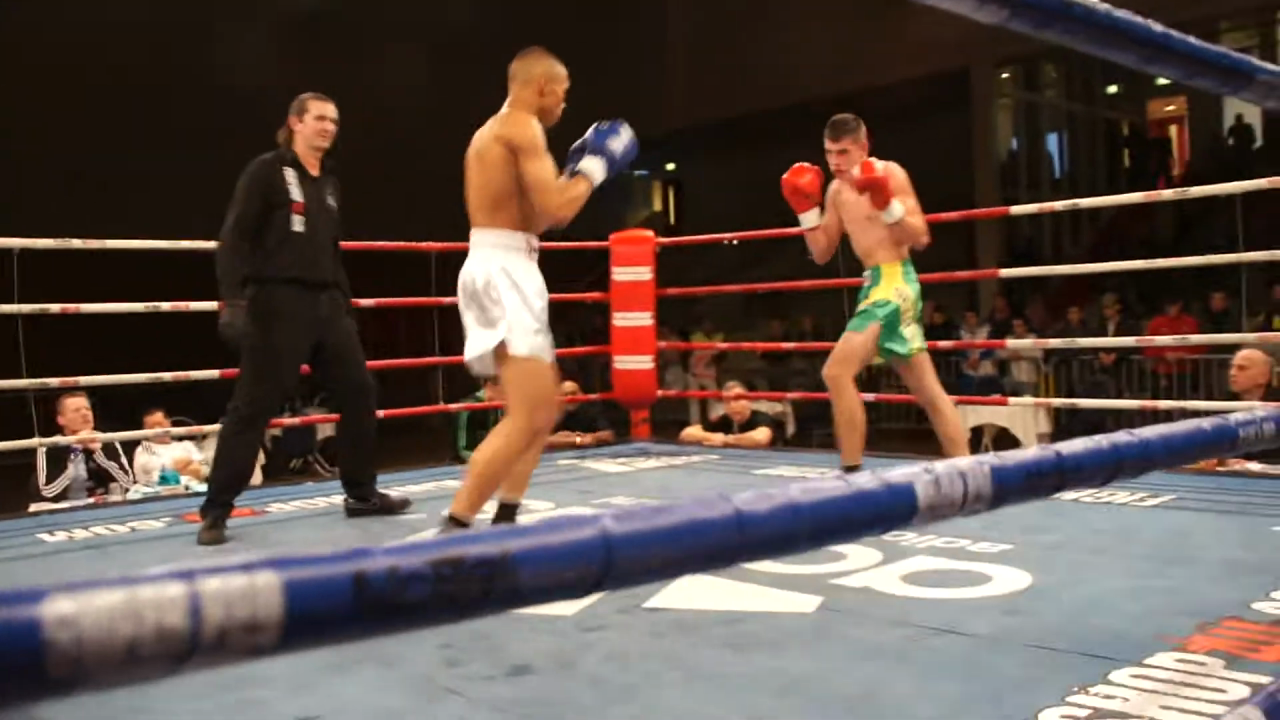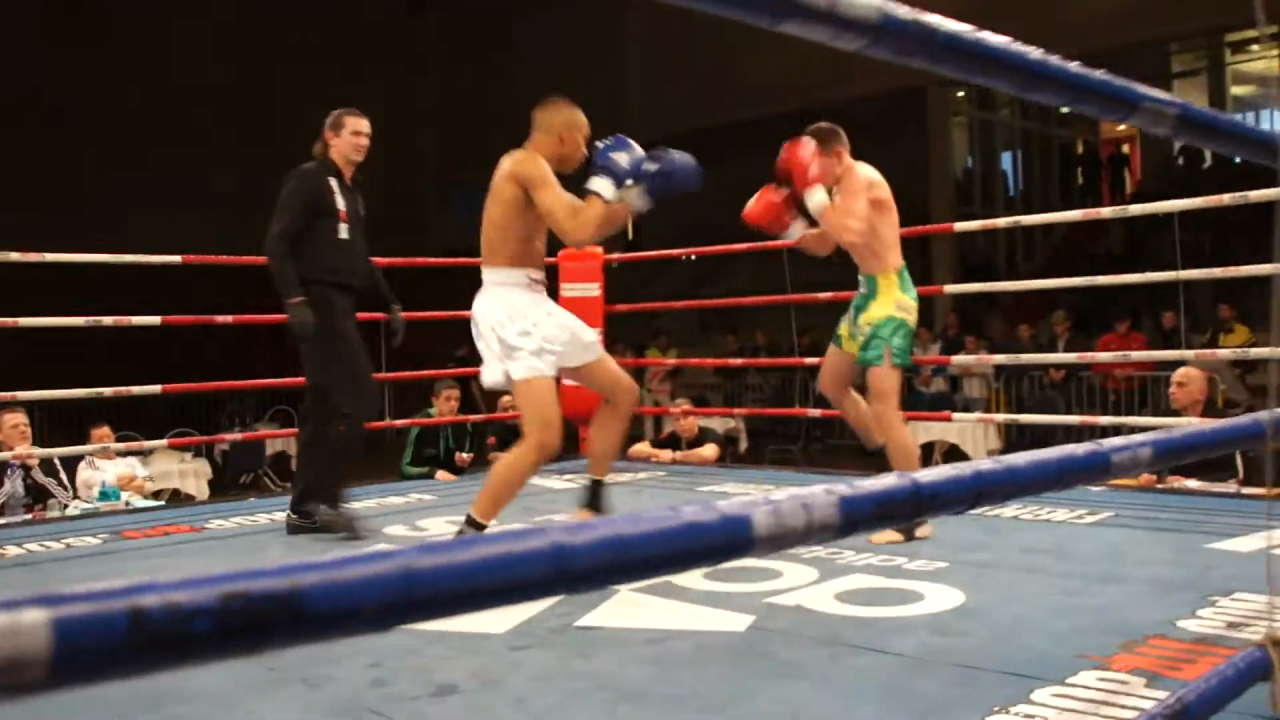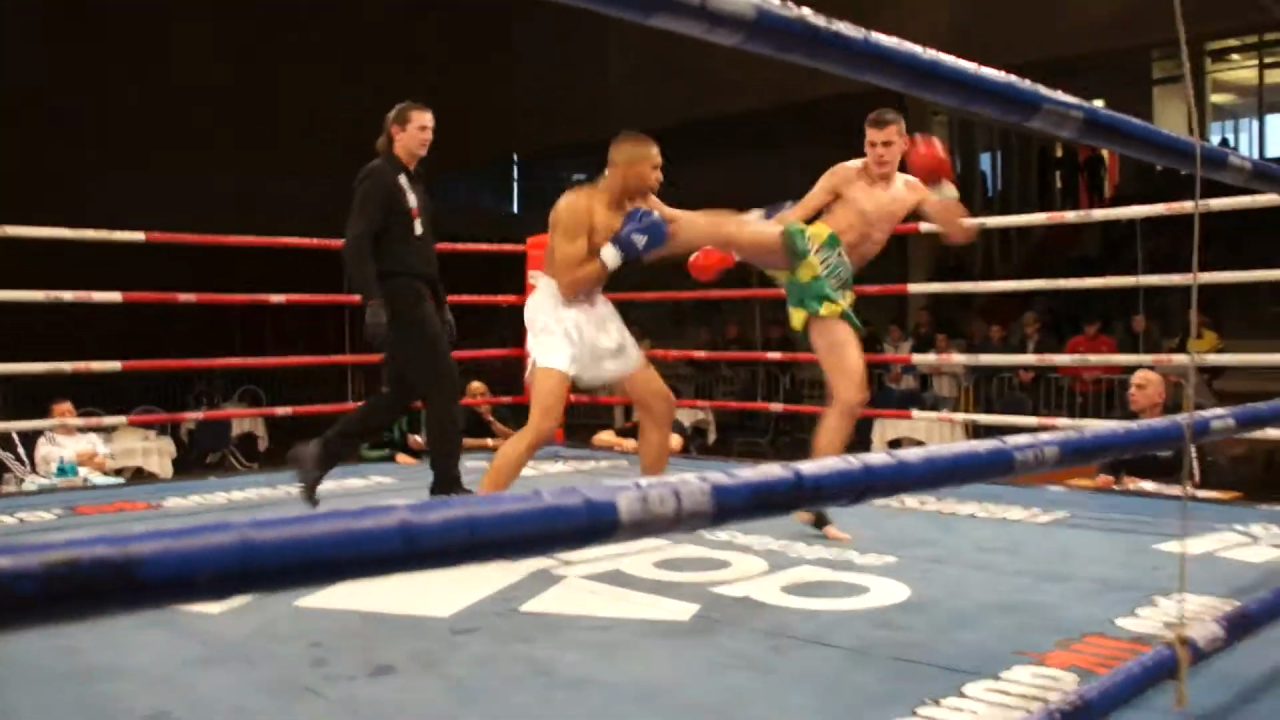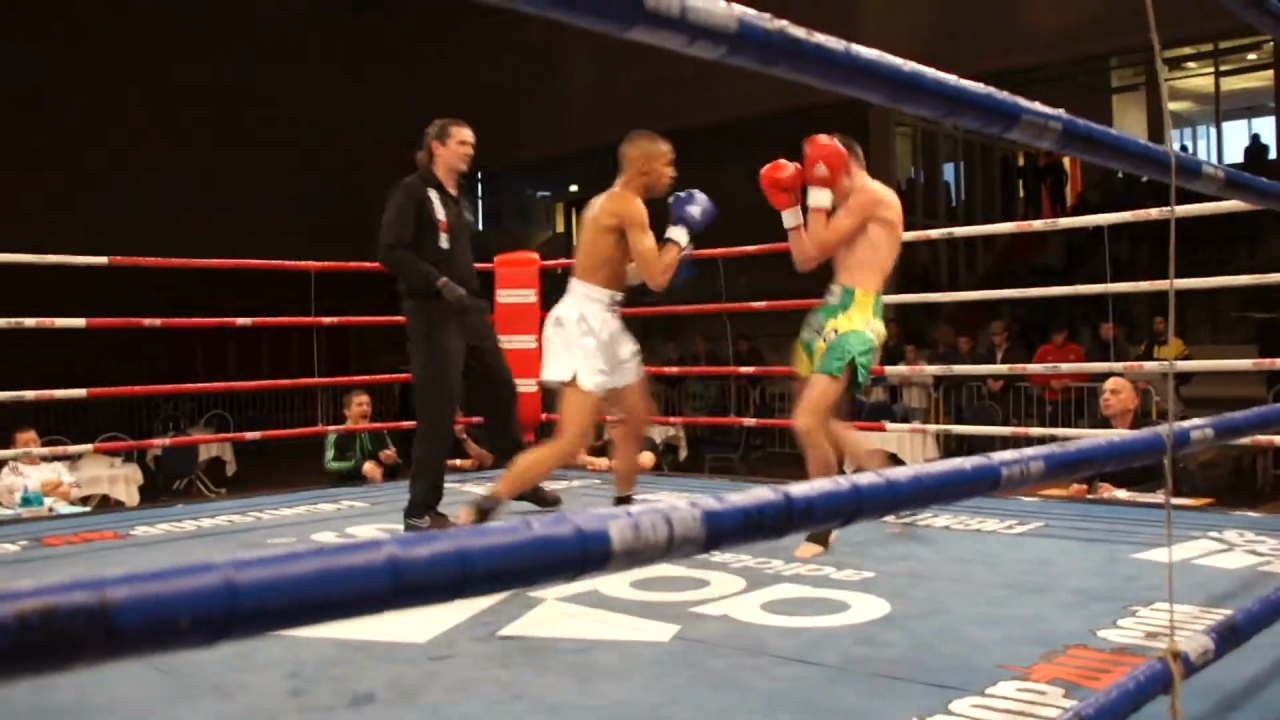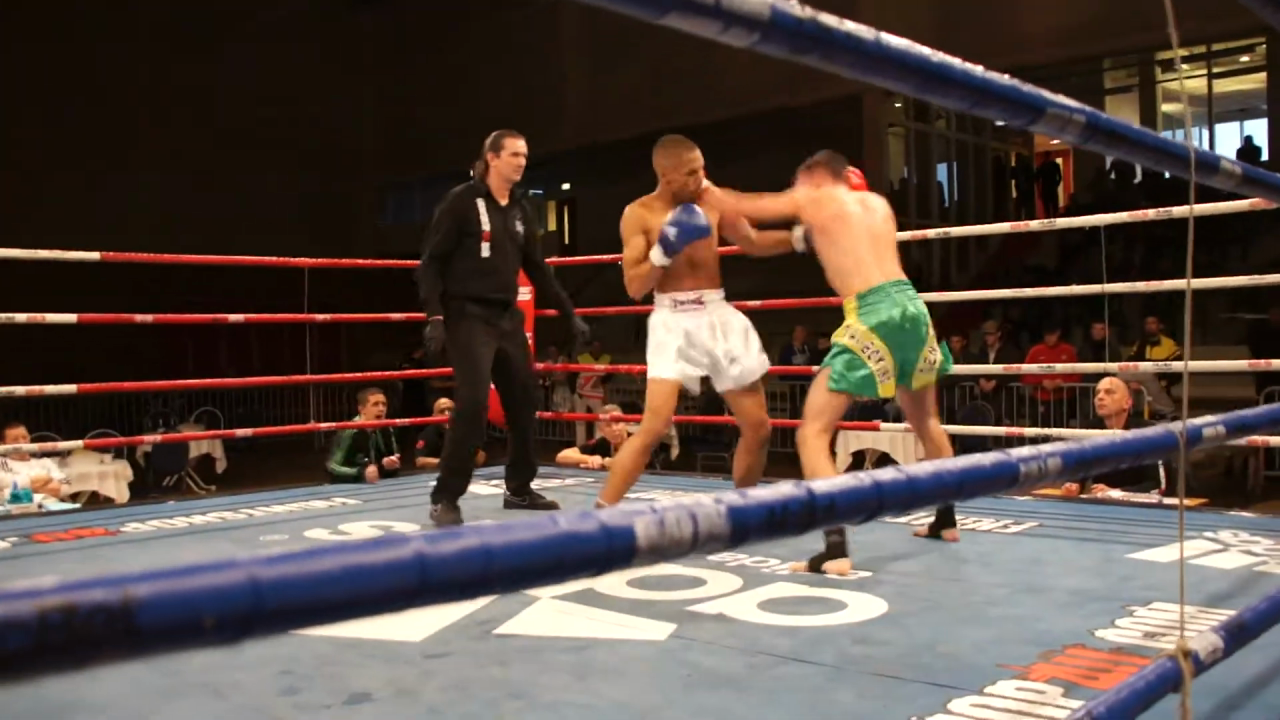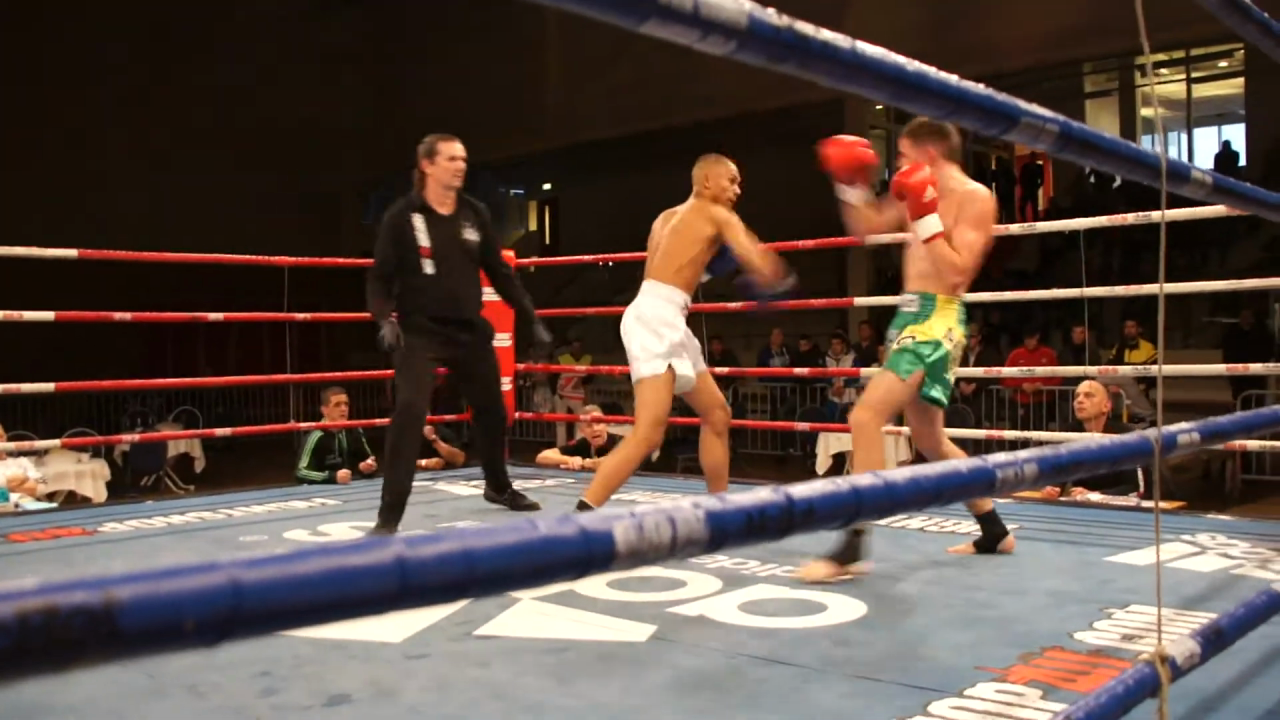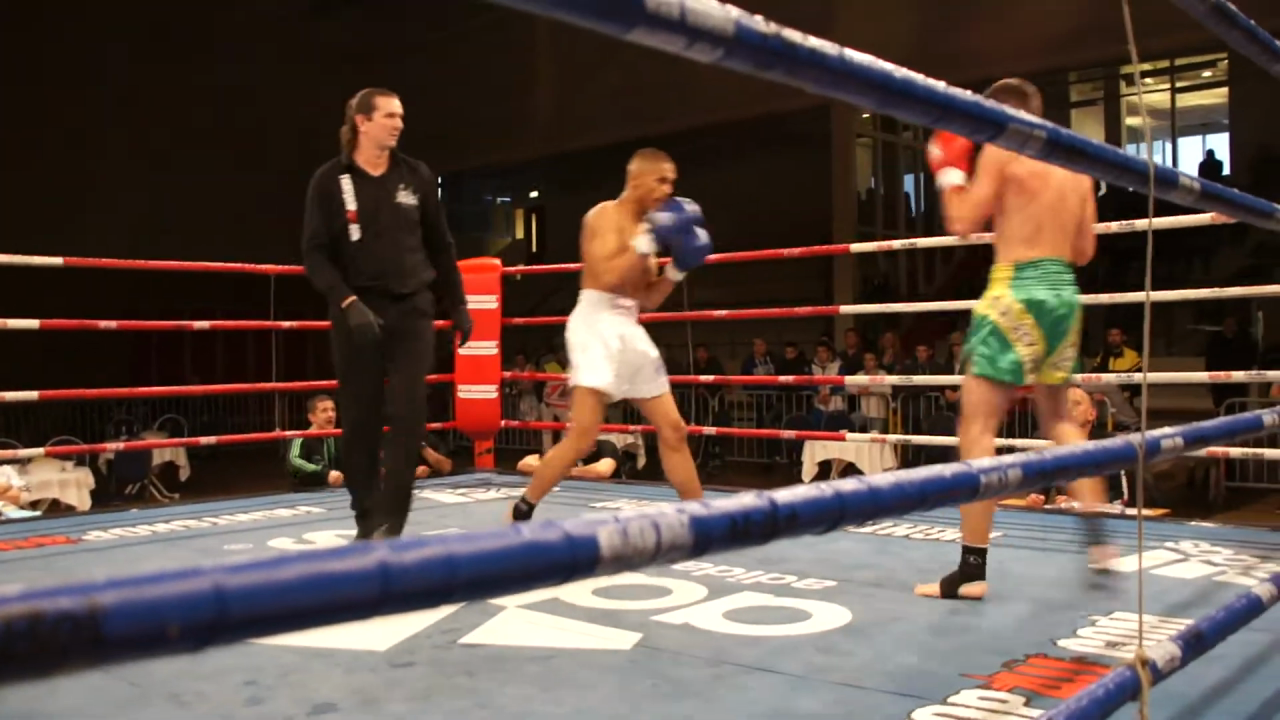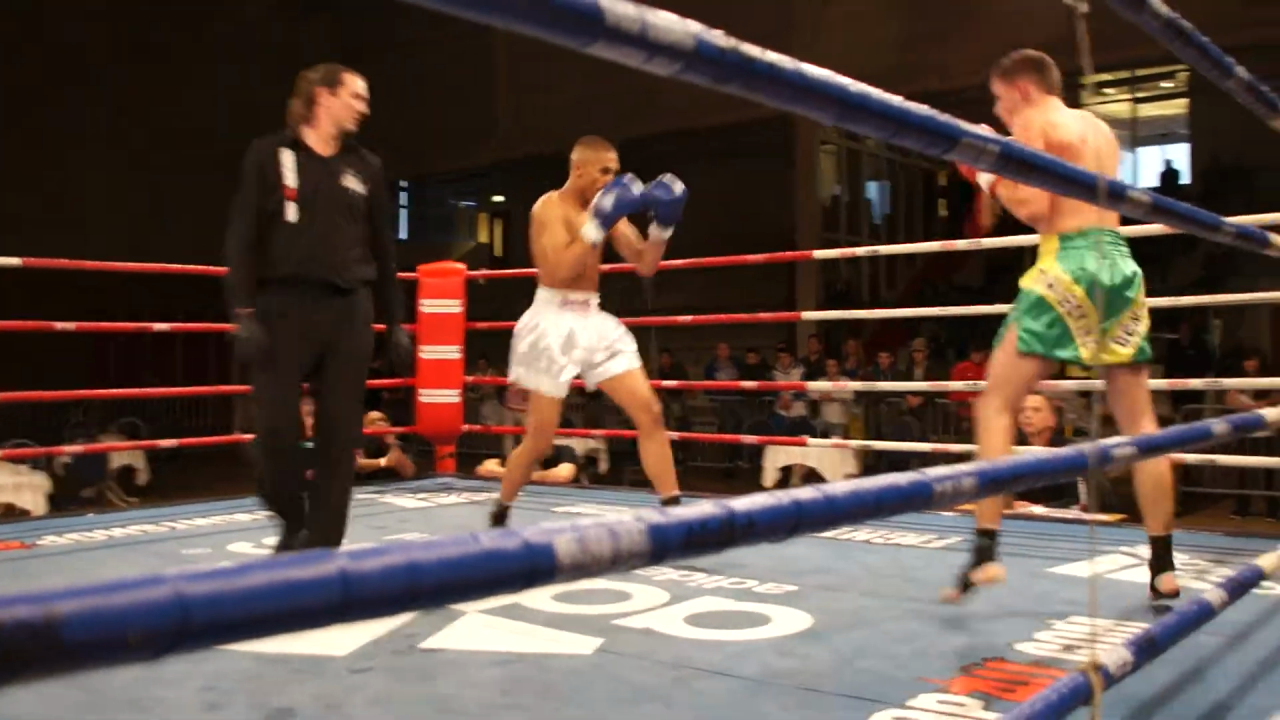
dt=0.4s
person 1, frame 1
left shoulder: (890, 175)
right shoulder: (836, 189)
left elbow: (920, 237)
right elbow: (821, 254)
left wrist: (886, 202)
right wrist: (806, 208)
left hip: (893, 284)
right hip: (878, 285)
left knee: (836, 374)
right knee: (929, 392)
person 1, frame 2
left shoulder: (864, 180)
right shoulder: (839, 186)
left elbow: (849, 235)
right elbow: (822, 245)
left wrist: (813, 190)
right wrist: (784, 220)
left hip: (889, 293)
right hip: (869, 293)
left knee: (884, 405)
right knee: (830, 384)
left ankle: (913, 517)
right ankle: (888, 458)
person 1, frame 3
left shoulder: (914, 189)
right shoulder: (845, 173)
left elbow: (960, 234)
right elbow: (797, 216)
left wrist: (939, 181)
right wrist: (726, 247)
left hip: (832, 292)
right hip: (813, 253)
left knee: (849, 397)
right knee: (742, 237)
left ankle: (813, 504)
person 1, frame 4
left shoulder: (871, 193)
right shoulder: (847, 200)
left elbow: (816, 248)
right elbow: (804, 261)
left wrist: (821, 186)
right wrist: (789, 201)
left hip: (855, 315)
right hip: (834, 310)
left knee: (808, 423)
right knee: (821, 425)
left ankle: (820, 525)
person 1, frame 5
left shoulder: (811, 198)
right shoulder: (877, 203)
left elbow: (734, 206)
left wrist: (701, 188)
left hip: (868, 319)
right hip: (907, 305)
left knee: (811, 431)
right knee: (924, 421)
left ankle: (835, 548)
right ankle: (946, 518)
person 1, frame 6
left shoulder: (973, 198)
right shoulder: (925, 191)
left elbow: (956, 274)
right elbow: (864, 228)
left wrist: (924, 216)
right wrist: (848, 180)
left hip: (937, 324)
right hip: (914, 316)
left knee: (865, 421)
right knee: (929, 439)
left ankle: (851, 549)
right ankle: (994, 530)
person 1, frame 7
left shoulder: (1000, 148)
left elbow: (965, 224)
right elbow: (1084, 251)
left wrist: (950, 169)
left hip: (1016, 293)
right hip: (1060, 292)
left knee: (976, 430)
right knee: (1061, 425)
left ankle: (972, 569)
right ankle: (1097, 534)
person 1, frame 8
left shoulder: (1032, 124)
right shoulder: (1100, 128)
left elbow: (1034, 208)
left wrist: (988, 174)
left hip: (1069, 268)
right hip: (1119, 266)
left knee: (995, 407)
right knee: (1138, 425)
left ankle: (986, 553)
right ankle: (1163, 566)
person 2, frame 1
left shoulder: (329, 181)
right shoulder: (267, 172)
right elbow: (232, 239)
left wrist: (345, 306)
right wrist: (232, 301)
left hip: (325, 302)
right hip: (284, 302)
left knee: (359, 394)
right knee: (254, 405)
left ankle: (361, 493)
right ankle: (216, 511)
person 2, frame 2
left shoulder: (351, 190)
right shoulder: (308, 181)
right elbow: (277, 244)
left wrist: (390, 302)
right wrist: (295, 299)
left hip: (339, 303)
right hip: (316, 301)
left knee: (327, 405)
right knee: (358, 396)
left ankle: (306, 506)
right ankle: (325, 498)
person 2, frame 3
left shoulder: (410, 181)
right shoulder: (380, 177)
right elbow: (357, 246)
left wrist: (442, 304)
right wrist: (373, 303)
left hip: (416, 296)
right hip: (393, 296)
left knee: (402, 391)
right knee: (442, 385)
left ankle: (319, 452)
right ankle: (448, 486)
person 2, frame 4
left shoulder: (462, 197)
right shoulder: (412, 191)
right elbow: (391, 251)
right wrist: (438, 282)
left hip: (469, 311)
right hip: (431, 310)
left knee: (501, 395)
right knee: (440, 406)
left ankle: (523, 483)
right ankle: (421, 510)
person 2, frame 5
left shoulder: (521, 210)
right shoulder: (461, 201)
left elbow: (536, 268)
right elbow: (432, 262)
left wrist: (569, 313)
right wrist: (433, 315)
left hip: (505, 317)
right hip: (467, 315)
left knee: (523, 400)
right knee: (473, 401)
left ankle: (519, 488)
right ankle: (447, 496)
person 2, frame 6
left shoulder: (475, 214)
right shoulder: (402, 217)
left elbow: (499, 273)
right elbow: (380, 280)
left wrist: (532, 321)
right wrist: (385, 318)
left hip: (469, 330)
right hip: (420, 333)
left knee: (492, 413)
right knee: (409, 410)
left ankle: (497, 486)
right ankle: (390, 516)
person 2, frame 7
left shoulder: (417, 177)
right shoulder: (330, 180)
left elbow: (440, 248)
right elbow: (314, 255)
left wrist: (458, 308)
right wrist: (349, 302)
left hip: (412, 310)
right hip: (357, 314)
left knee: (408, 415)
right knee: (360, 423)
left ankle: (388, 524)
right ankle: (368, 520)
person 2, frame 8
left shoulder: (366, 167)
right shoulder: (270, 155)
left elbow: (381, 248)
right elbow: (243, 240)
left wrist: (396, 321)
right wrist: (243, 312)
left hip: (348, 311)
right hip: (286, 307)
left knee: (339, 436)
right knee: (277, 428)
left ankle: (319, 553)
right ankle: (294, 524)
person 3, frame 1
left shoulder: (497, 133)
right shoulder: (521, 127)
right elbow: (556, 209)
left wrist: (583, 167)
right wrist: (600, 164)
left hip: (509, 273)
right hip: (502, 270)
left knee: (544, 411)
right knee: (526, 419)
left ankle: (505, 523)
right ankle: (454, 533)
person 3, frame 2
left shoulder: (531, 169)
right shoulder: (525, 167)
left elbow: (593, 227)
right elbow: (579, 232)
left wrist: (647, 189)
right wrist: (606, 180)
left hip: (536, 307)
right hip: (510, 308)
left knee: (622, 392)
right knee: (543, 438)
left ankle: (593, 500)
right ankle: (467, 539)
person 3, frame 3
left shoulder: (632, 204)
right shoulder: (577, 207)
right elbow: (569, 284)
right wrist: (620, 250)
left hip: (594, 315)
right hip: (556, 314)
left knee: (660, 405)
right knee: (542, 428)
person 3, frame 4
left shoulder: (610, 202)
right shoulder: (630, 206)
right elbow: (657, 279)
right wrist: (682, 229)
left hip: (598, 319)
right hip: (586, 320)
left knee: (637, 420)
right knee: (572, 442)
left ankle: (625, 508)
right ankle: (482, 511)
person 3, frame 5
right shoulder: (637, 214)
left elbow: (755, 242)
right elbow: (634, 287)
right wrist: (663, 249)
left hip: (719, 319)
right hip: (674, 323)
left knee: (757, 428)
right knee: (652, 430)
person 3, frame 6
left shoulder: (666, 218)
right shoulder: (717, 215)
right elbow: (761, 266)
left wrist: (705, 266)
right wrist: (781, 281)
left hip: (665, 321)
right hip: (657, 322)
left knee: (717, 414)
right knee: (648, 434)
right ankle: (581, 516)
person 3, frame 7
left shoulder: (647, 223)
right shoulder: (603, 216)
right elbow: (607, 278)
left wrist: (679, 267)
right wrist: (651, 236)
left hip: (631, 332)
right hip: (596, 325)
left knee: (673, 431)
right knee: (583, 436)
right ankle: (522, 514)
person 3, frame 8
left shoulder: (607, 209)
right shoulder: (548, 208)
left elbow: (646, 265)
right elbow: (560, 271)
left wrist: (663, 222)
right wrist: (598, 221)
left hip: (593, 322)
right hip: (552, 323)
left knee: (649, 413)
right knee: (542, 436)
left ankle: (672, 511)
right ankle: (500, 516)
